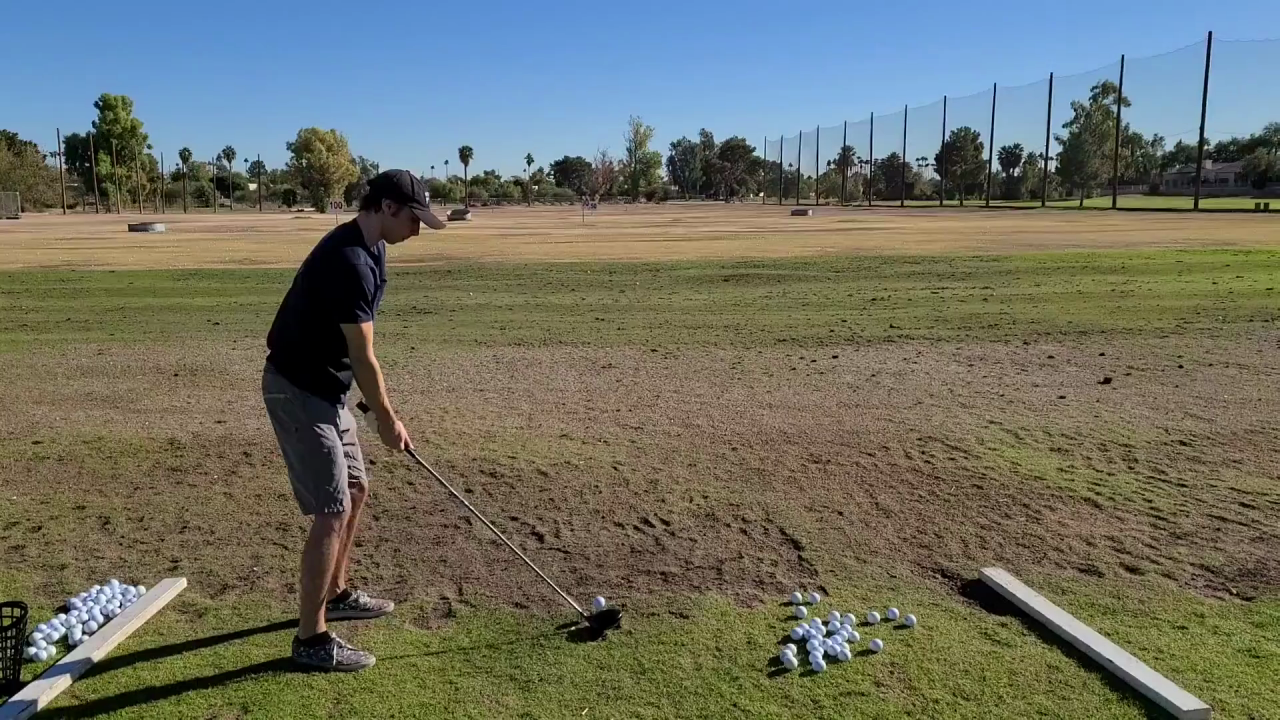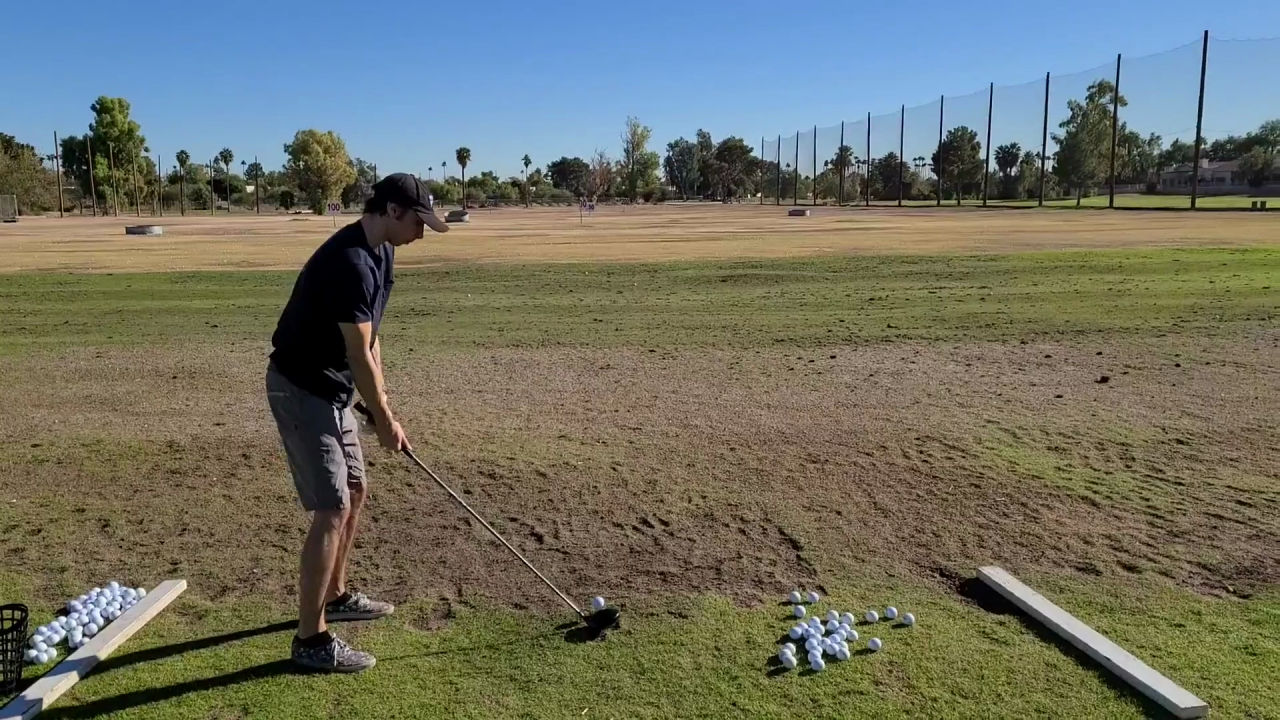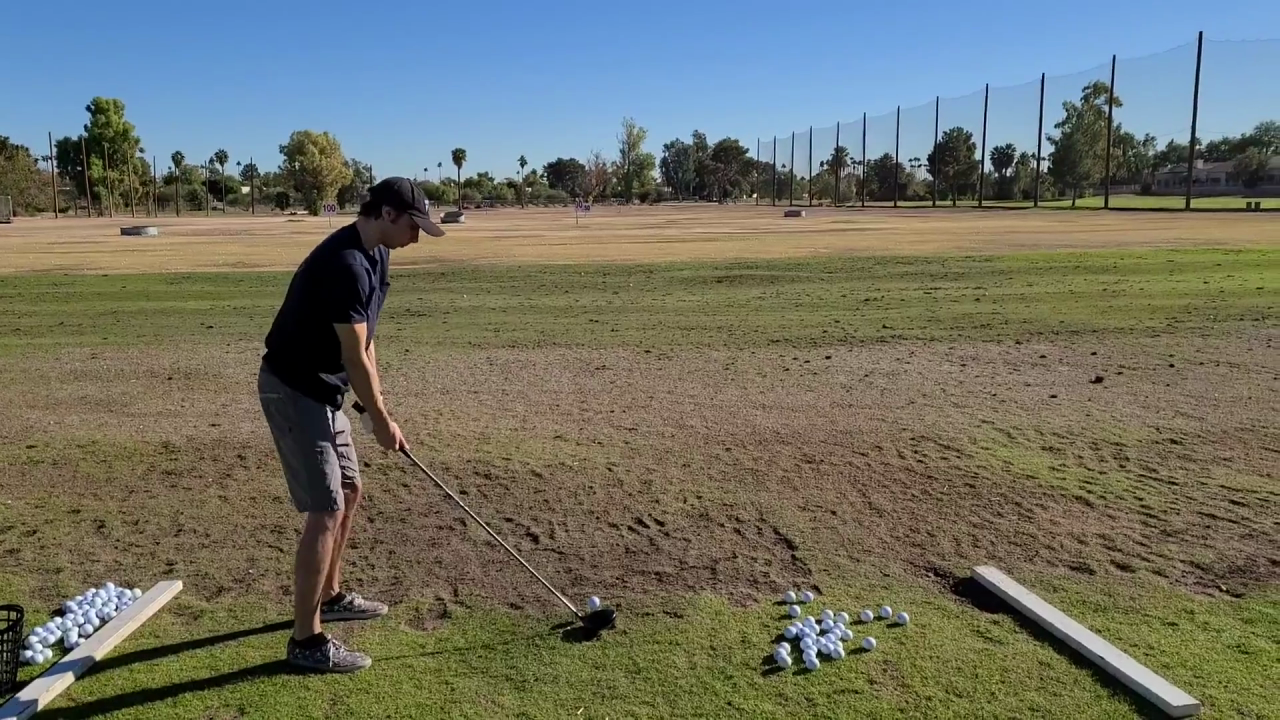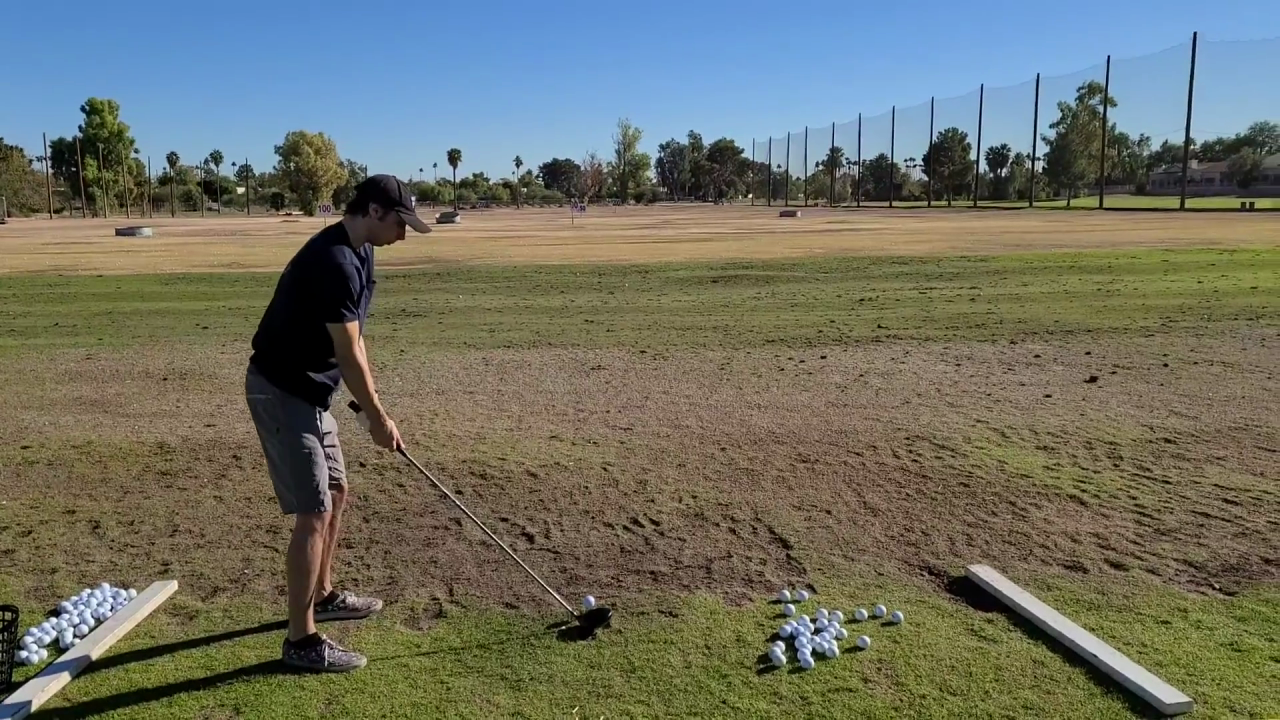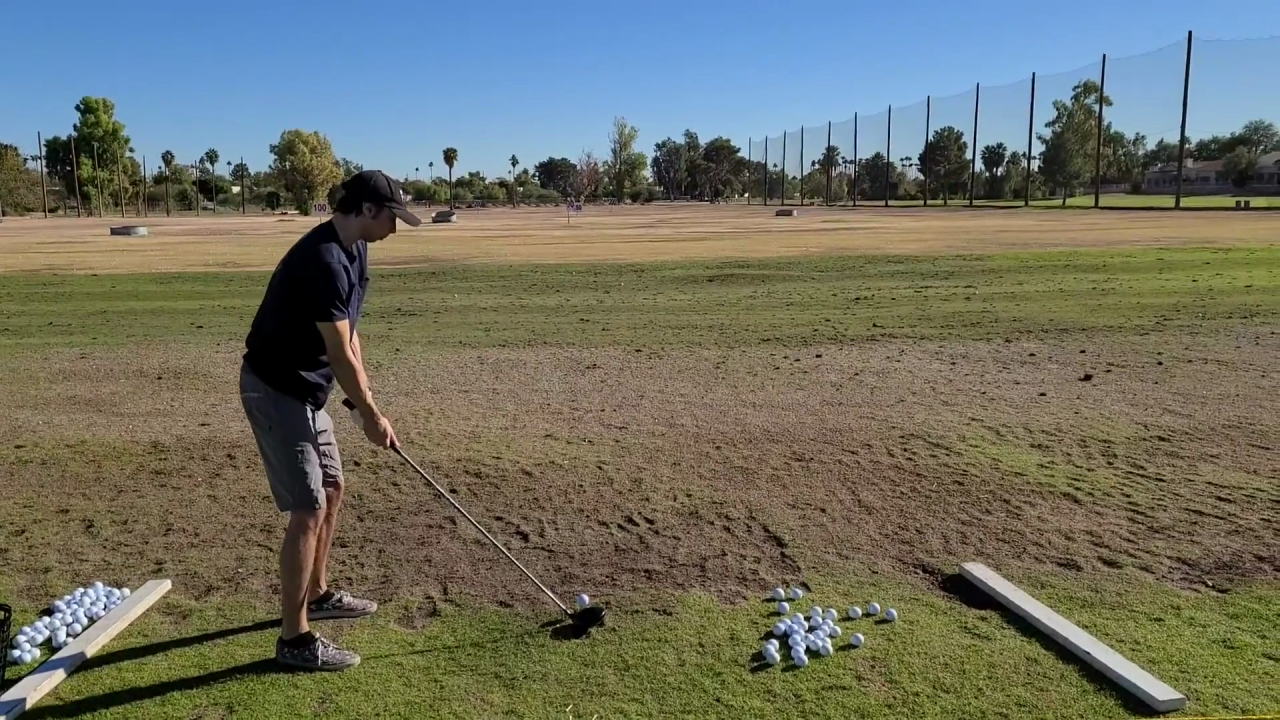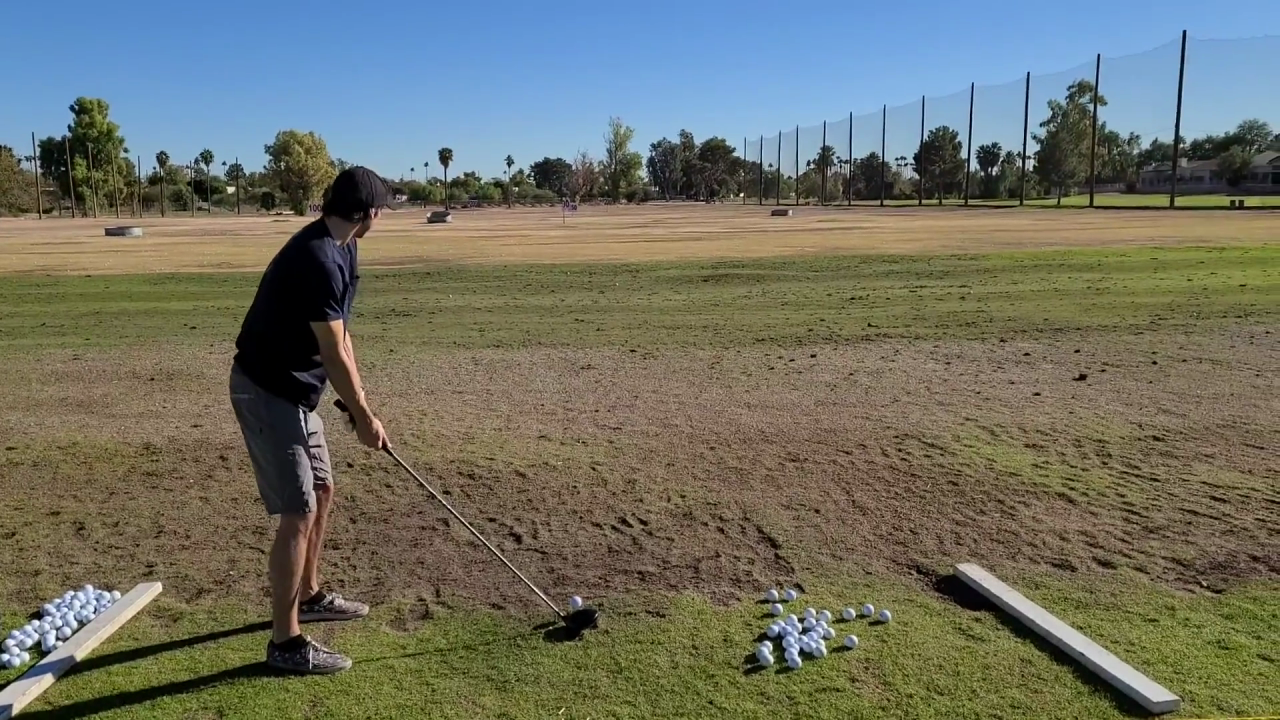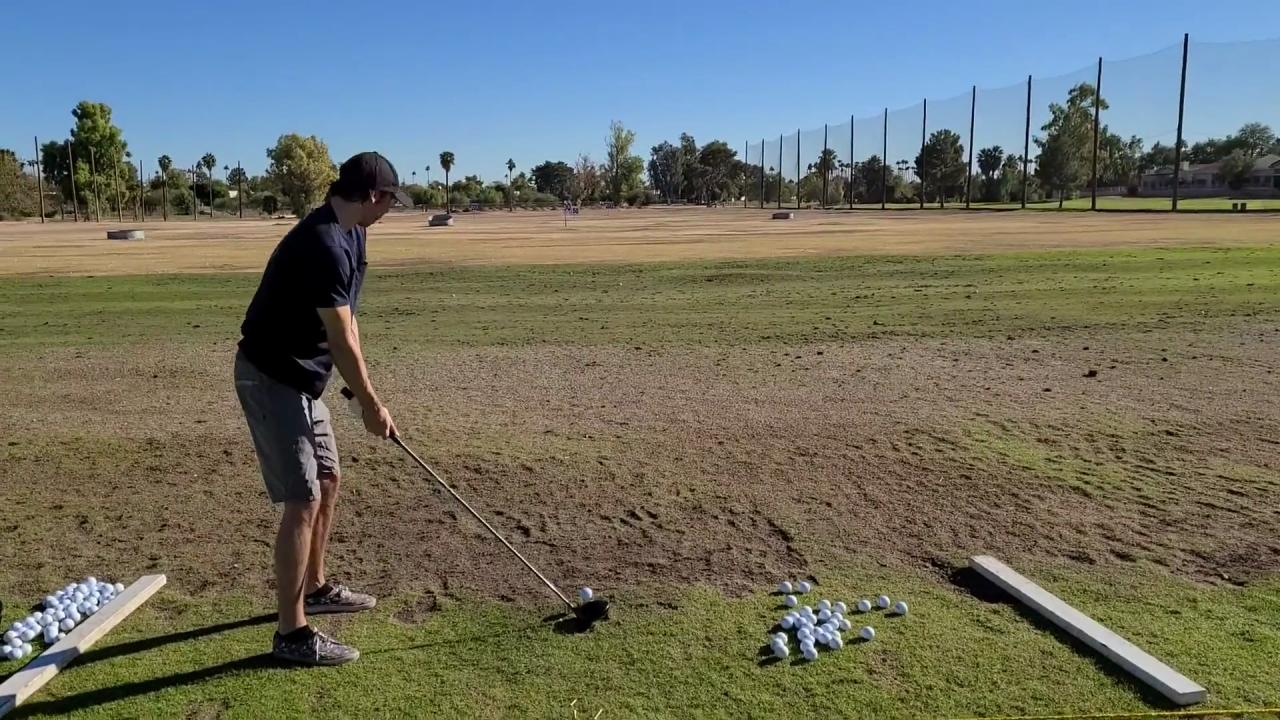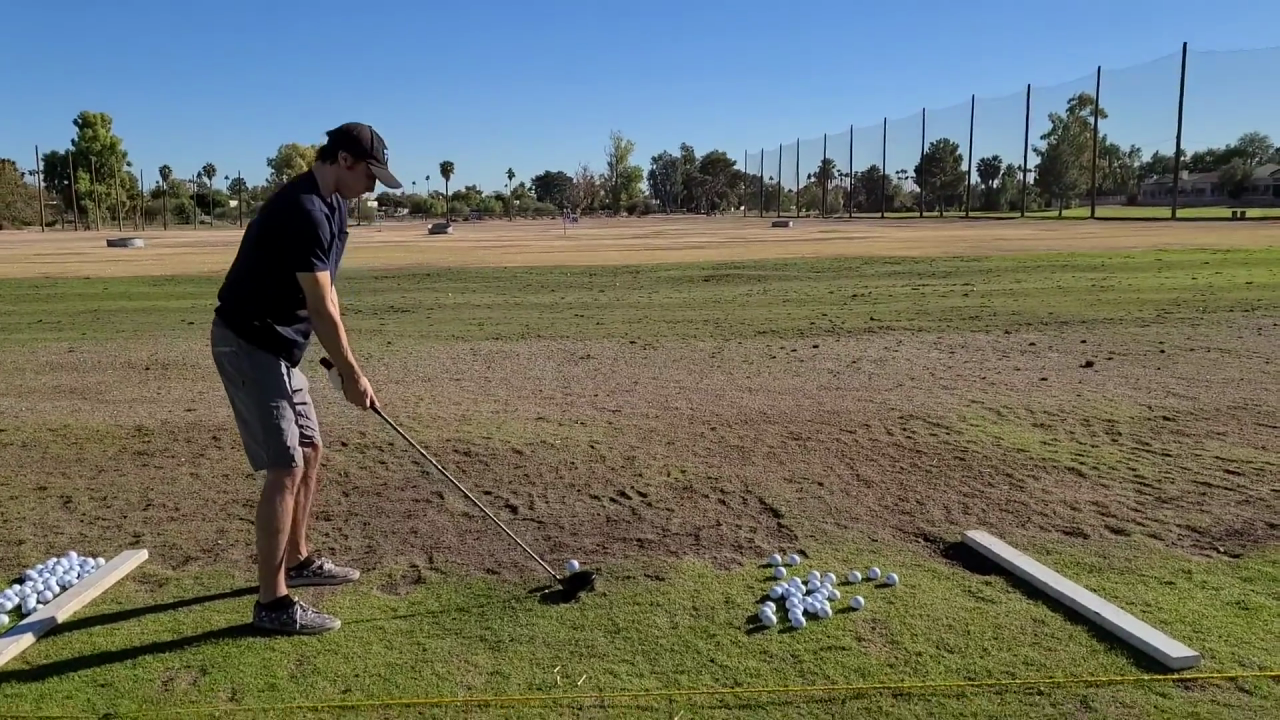
dt=0.4s
person 1, frame 1
left shoulder: (368, 248)
right shoulder: (349, 262)
right elbow: (362, 356)
left wrist: (377, 407)
right wrist: (388, 420)
left hip: (324, 388)
right hip: (300, 391)
left knee: (354, 491)
right knee: (333, 511)
left ankle: (336, 592)
right ankle: (311, 637)
person 1, frame 2
left shoulder: (378, 252)
right shoulder: (350, 262)
left elbow: (369, 337)
right elbow: (358, 354)
left wrist: (381, 400)
right wrist: (385, 420)
left hip: (330, 388)
right hip: (302, 389)
left knee: (354, 493)
right knee: (332, 509)
left ankle: (335, 595)
right ankle: (311, 638)
person 1, frame 3
left shoulder: (373, 254)
right shoulder: (346, 263)
left elbow: (365, 340)
right elbow: (354, 356)
left wrist: (378, 403)
right wrist: (381, 420)
left hip: (320, 388)
right hip: (294, 390)
left knee: (348, 492)
right knee: (326, 510)
left ankle: (329, 594)
right ankle: (306, 638)
person 1, frame 4
left shoulder: (358, 253)
right shoulder: (334, 262)
left elbow: (353, 340)
right elbow: (348, 355)
left wrist: (371, 406)
right wrist: (378, 418)
left hip: (309, 389)
right hip: (283, 391)
left knee: (335, 493)
right knee: (314, 512)
left ankle: (323, 594)
right ankle: (301, 639)
person 1, frame 5
left shoulder: (352, 250)
right shoulder: (323, 261)
left elbow: (348, 334)
right elbow: (340, 354)
left wrist: (368, 400)
right wrist: (371, 416)
left hip: (305, 387)
right hip: (277, 390)
left knee: (331, 490)
right knee: (308, 510)
left ankle: (318, 593)
right ankle: (295, 638)
person 1, frame 6
left shoulder: (340, 249)
right shoulder: (317, 260)
left elbow: (340, 336)
right elbow: (333, 355)
left wrist: (359, 403)
right wrist: (364, 417)
left hip: (294, 388)
right hip: (268, 391)
left knee: (321, 492)
right knee: (299, 512)
left ankle: (309, 594)
right ankle: (285, 641)
person 1, frame 7
left shoulder: (349, 235)
right shoulder: (323, 245)
left elbow: (345, 327)
right elbow: (341, 342)
left wrist: (366, 394)
right wrist: (372, 405)
left hip: (300, 376)
right hip: (273, 378)
left knee: (327, 482)
right knee: (303, 501)
left ankle: (315, 587)
right ankle: (292, 633)
person 1, frame 8
left shoulder: (331, 205)
right shoulder: (303, 210)
left elbow: (324, 293)
right elbow: (321, 309)
left wrist: (345, 364)
right wrist: (352, 374)
left hip: (278, 344)
right hip: (250, 345)
left knee: (309, 452)
right knee: (285, 468)
left ankle: (297, 560)
right ankle: (272, 602)
